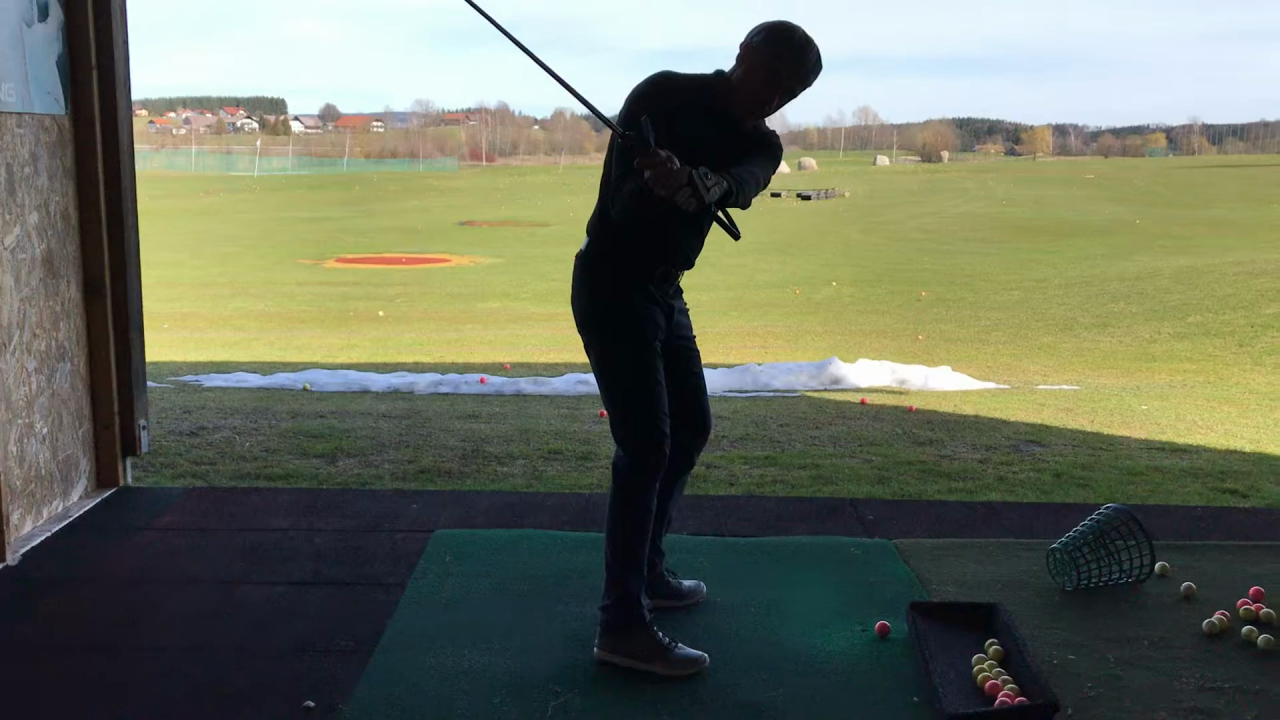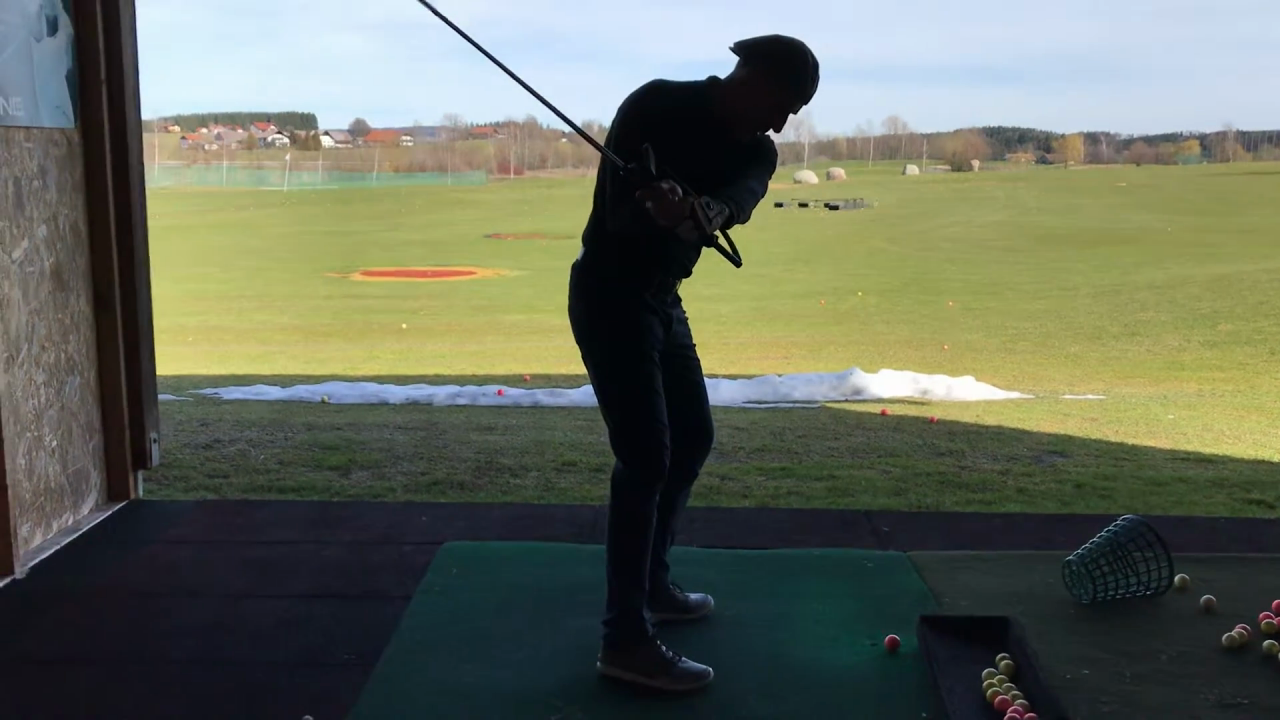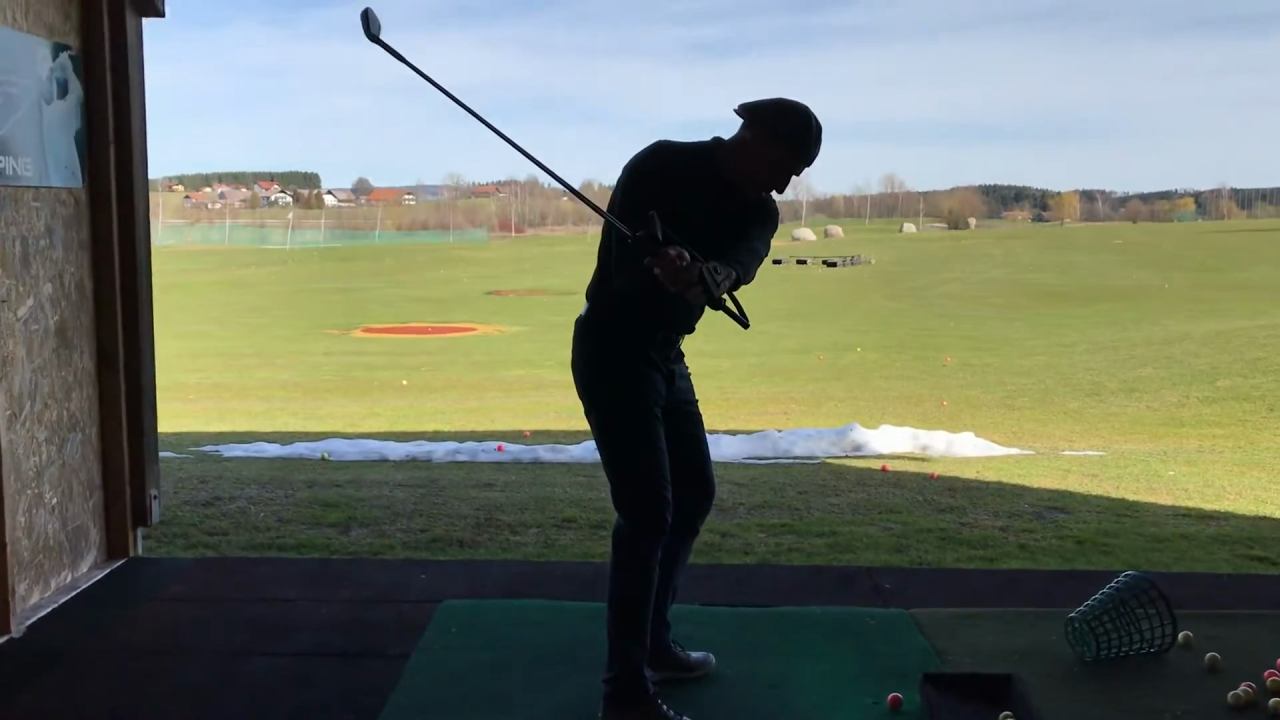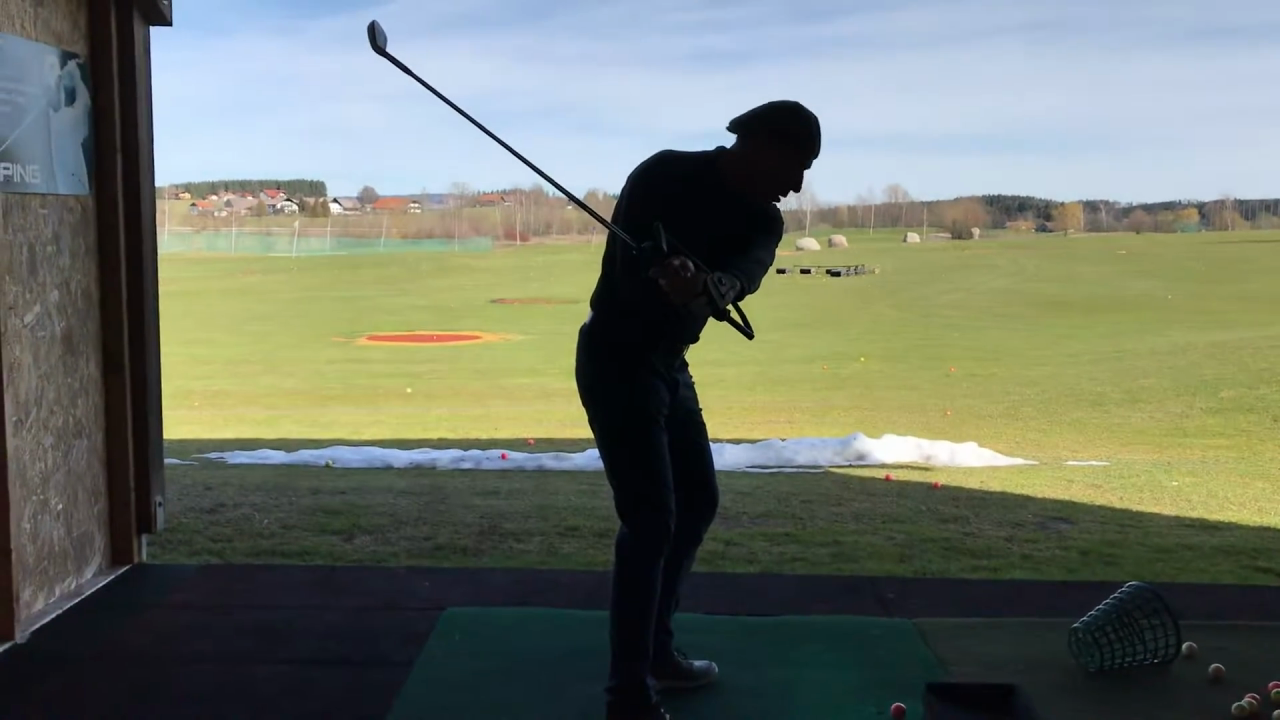
dt=1s
person 1, frame 1
left shoulder: (761, 145)
right shoulder: (663, 96)
left elbow: (740, 188)
right elbow: (621, 202)
left wrist: (691, 184)
right wrist: (660, 187)
left hip: (662, 288)
right hip: (614, 285)
left knee: (689, 430)
right knee: (646, 446)
left ankle: (647, 571)
right ankle: (621, 625)
person 1, frame 2
left shoulder: (755, 151)
right shoulder: (655, 106)
left elbow: (739, 203)
right elbow: (617, 212)
left wrist: (697, 213)
right wrist: (661, 213)
left hip: (661, 296)
right hip: (610, 294)
left knee: (692, 439)
right knee: (646, 457)
left ankle: (651, 584)
right ankle: (625, 640)
person 1, frame 3
left shoulder: (758, 210)
right shoulder: (660, 166)
left elbow: (744, 261)
right elbow: (622, 268)
left wrist: (709, 275)
right wrist: (663, 274)
left hip: (664, 353)
right hip: (614, 350)
left knee: (693, 495)
right knee: (647, 513)
left ankle: (652, 642)
person 1, frame 4
left shoulder: (763, 218)
right shoulder: (663, 177)
left elbow: (749, 271)
right elbow: (626, 277)
left wrist: (715, 286)
right wrist: (669, 286)
left hip: (668, 362)
right hip: (617, 360)
left knee: (697, 503)
right knee: (650, 521)
left ankle: (655, 651)
